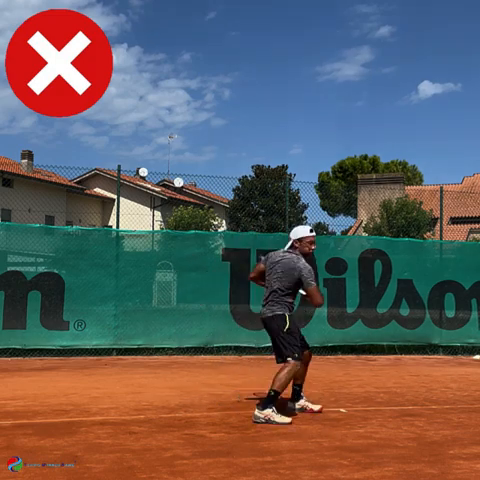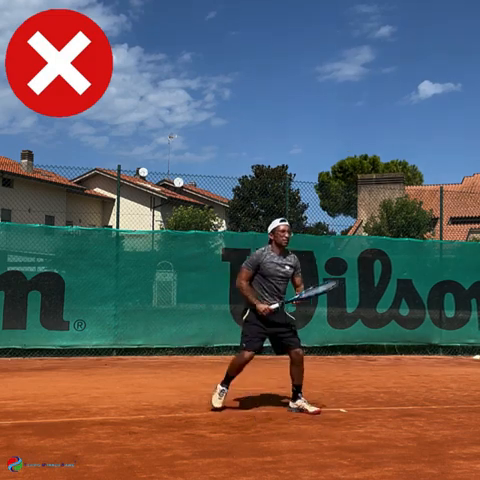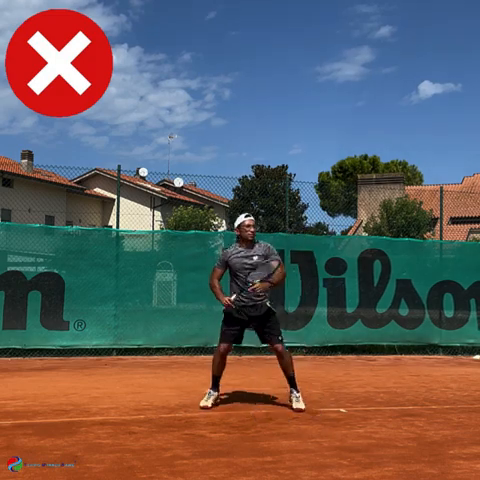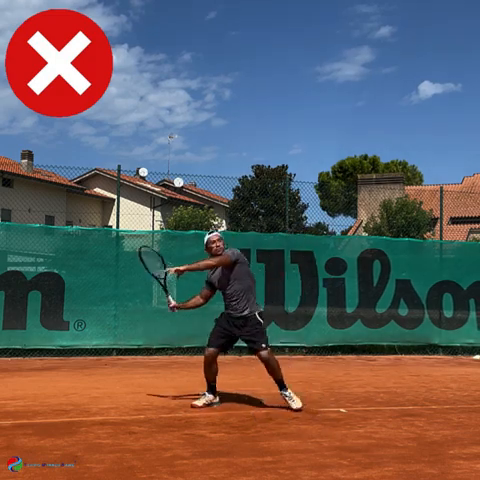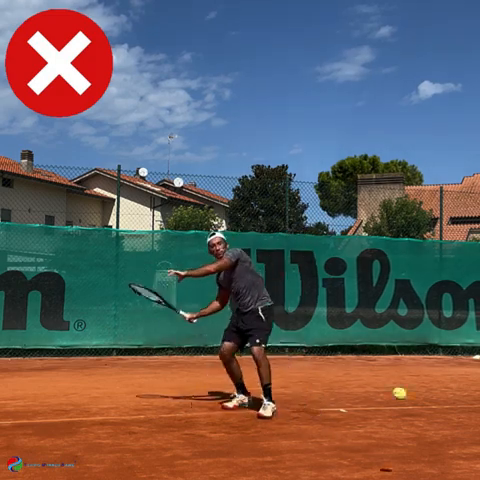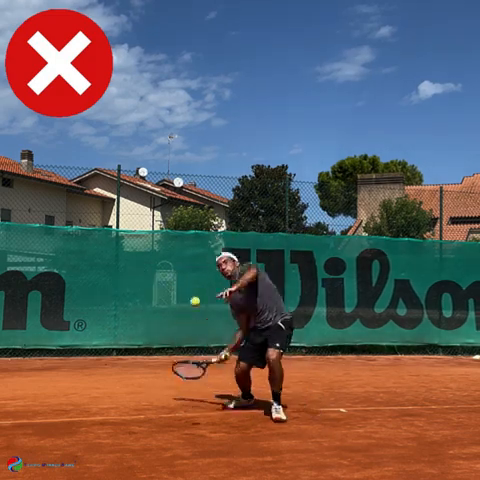
dt=0.5s
person 1, frame 1
left shoulder: (273, 256)
right shoulder: (302, 267)
left elbow: (253, 275)
right elbow: (318, 302)
right wrist: (308, 293)
left hip: (275, 315)
right hip: (279, 316)
left knee: (305, 354)
right knee: (293, 362)
left ankle: (297, 399)
right ankle: (264, 409)
person 1, frame 2
left shoulder: (293, 259)
right shoulder: (258, 255)
left elbow: (299, 285)
right elbow: (241, 282)
right wrist: (258, 304)
left hip: (280, 315)
right hip: (257, 315)
left knee: (297, 354)
right knee: (246, 355)
left ankle: (297, 399)
right ankle: (223, 387)
person 1, frame 3
left shoulder: (266, 248)
right shoulder: (228, 254)
left elbow: (281, 272)
right elbow: (214, 279)
left wrist: (267, 284)
right wrist: (221, 297)
left hip: (262, 308)
right hip: (236, 309)
left knee: (279, 348)
right knee: (222, 349)
left ankle: (294, 392)
right ankle: (213, 391)
person 1, frame 4
left shoulder: (234, 253)
right shoulder: (212, 276)
left elbow: (215, 262)
right elbow: (202, 298)
left wrist: (186, 268)
right wrist: (180, 305)
left hip: (251, 316)
right hip: (229, 318)
left knee: (265, 354)
right knee: (210, 354)
left ankle: (286, 393)
right ankle: (211, 394)
person 1, frame 5
left shoulder: (235, 253)
right shoulder: (221, 276)
left elbow: (212, 268)
right elbow: (220, 302)
left wrist: (185, 274)
right wrist: (196, 315)
left hip: (259, 310)
right hip: (241, 313)
left knee: (257, 351)
right knee: (225, 352)
left ankle: (268, 401)
right ankle: (242, 395)
person 1, frame 6
left shoulder: (249, 270)
right shoulder: (234, 298)
left elbow: (251, 273)
right elbow: (243, 328)
left wrist: (234, 287)
right wrist: (229, 349)
left hip: (279, 324)
right hip: (257, 329)
left knee: (272, 357)
right knee: (240, 371)
left ankle: (277, 405)
right ankle: (246, 398)
